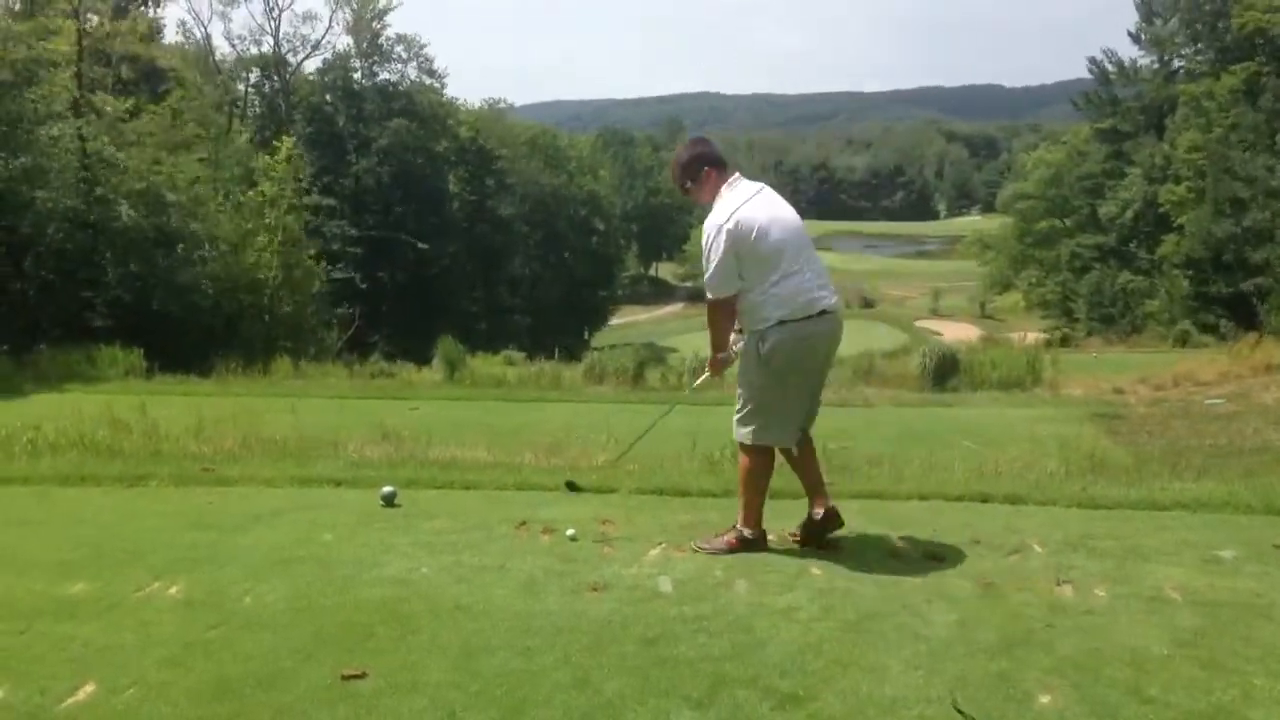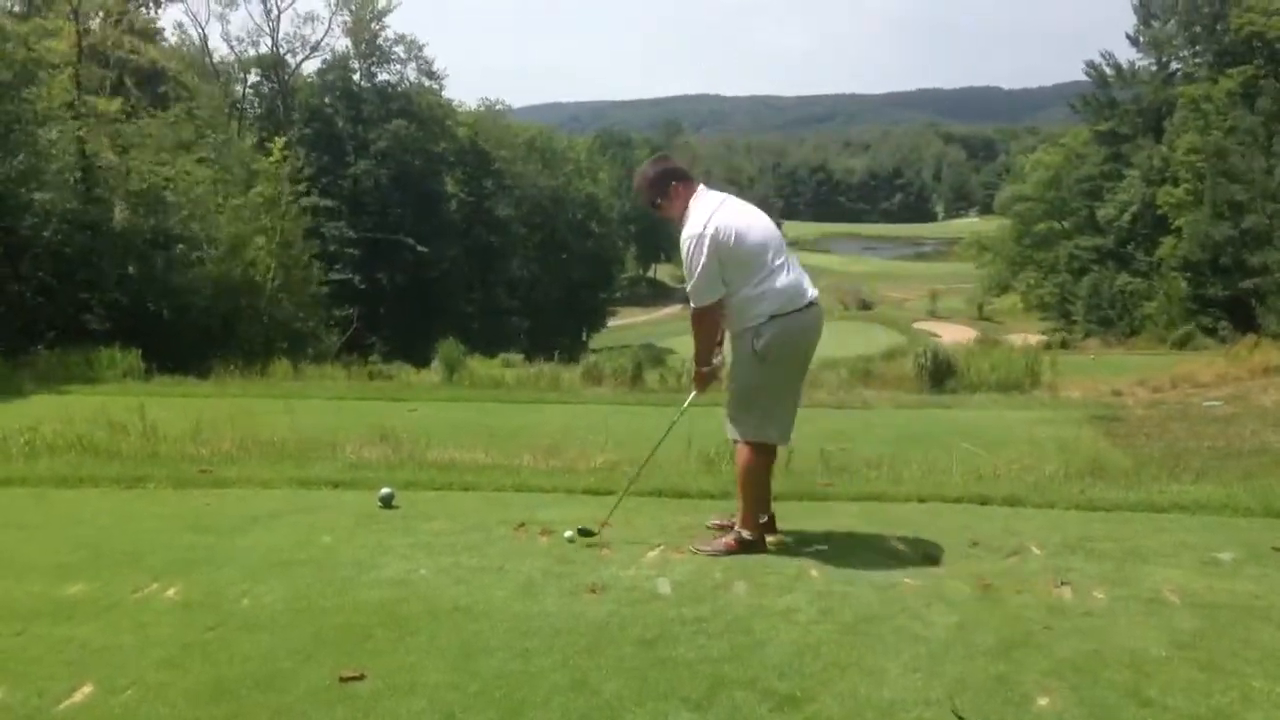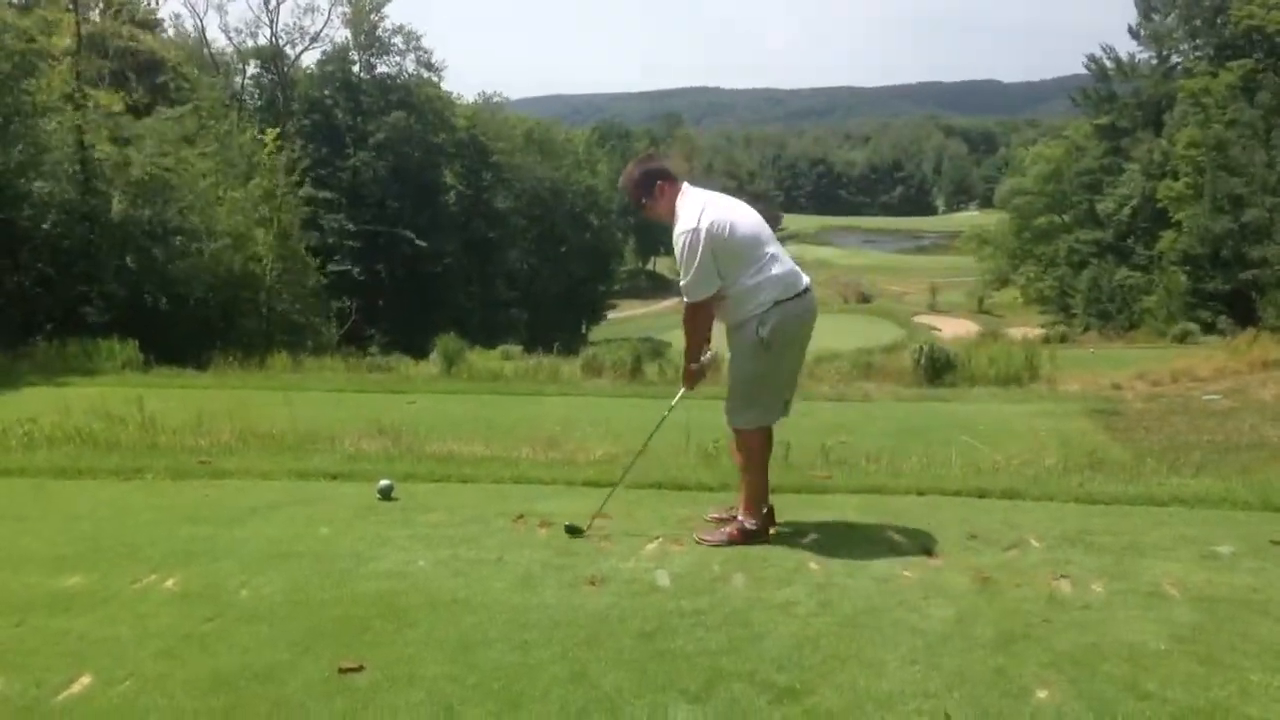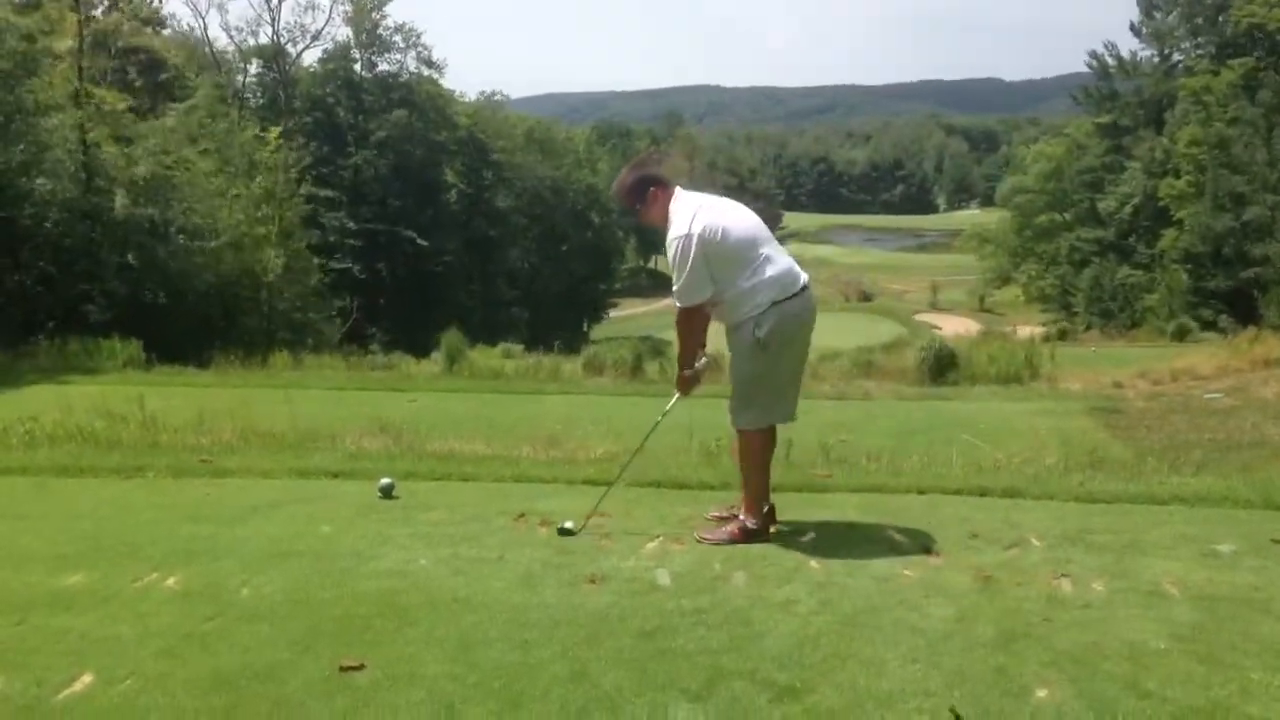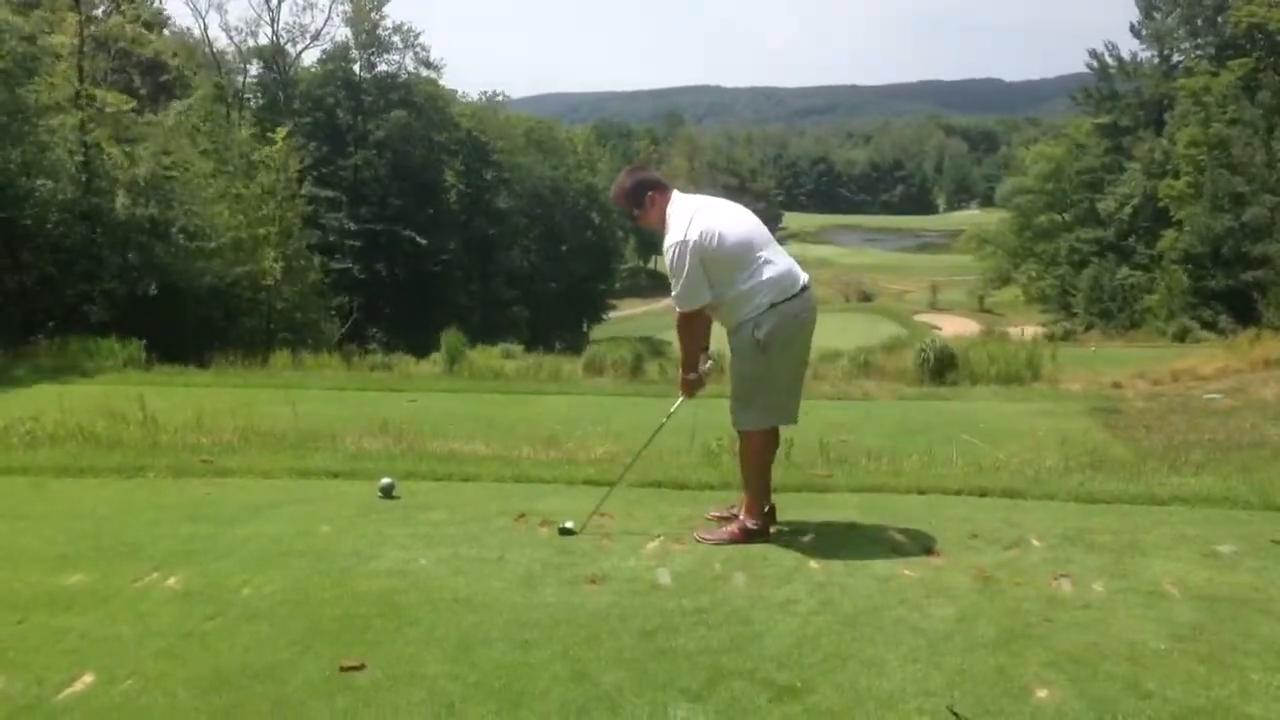
dt=0.3s
person 1, frame 1
left shoulder: (721, 221)
right shoulder: (763, 194)
left elbow: (720, 299)
left wrist: (718, 352)
right wrist: (740, 323)
left hip: (783, 331)
right hip: (823, 318)
left knee: (756, 433)
right knee: (791, 426)
left ankle: (748, 530)
right ankle: (821, 509)
person 1, frame 2
left shoulder: (698, 230)
right shoulder: (724, 204)
left elbow: (704, 308)
left wrist: (703, 363)
right wrist: (716, 344)
left hip: (773, 326)
right hip: (799, 315)
left knee: (748, 429)
right knee: (762, 424)
left ankle: (747, 531)
right ankle: (758, 513)
person 1, frame 3
left shoulder: (690, 227)
right shoulder: (706, 203)
left elbow: (698, 304)
left wrist: (691, 360)
right wrist: (703, 343)
left hip: (771, 315)
right hip: (788, 305)
left knee: (746, 416)
right knee: (755, 413)
left ankle: (751, 520)
right ankle: (757, 506)
person 1, frame 4
left shoulder: (683, 233)
right shoulder: (701, 205)
left elbow: (689, 309)
left wrist: (685, 367)
right wrist: (699, 347)
left hip: (770, 315)
right hip: (792, 303)
left knee: (751, 417)
right knee: (759, 413)
left ankle: (753, 519)
right ankle: (757, 503)
person 1, frame 5
left shoulder: (680, 238)
right shoulder: (700, 207)
left elbow: (689, 313)
left wrist: (689, 370)
right wrist: (701, 350)
left hip: (770, 316)
right hip: (794, 302)
left knee: (753, 418)
right knee: (762, 414)
left ankle: (753, 520)
right ankle: (758, 503)
